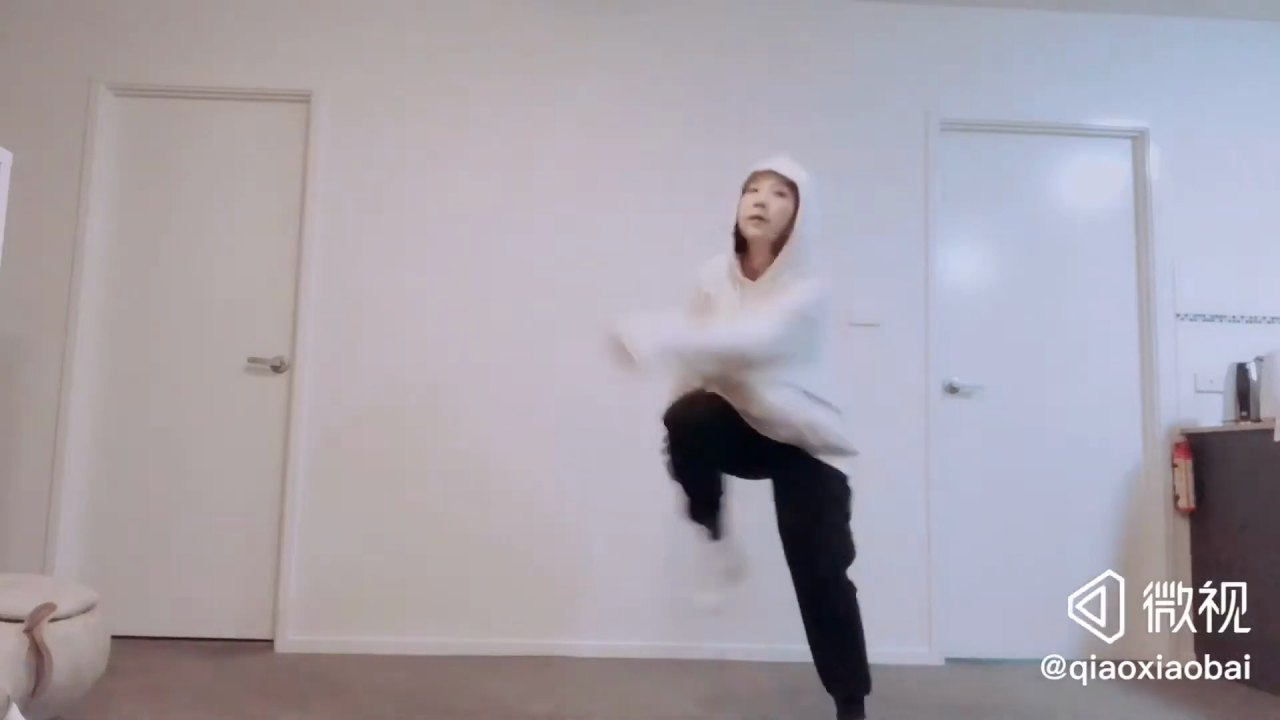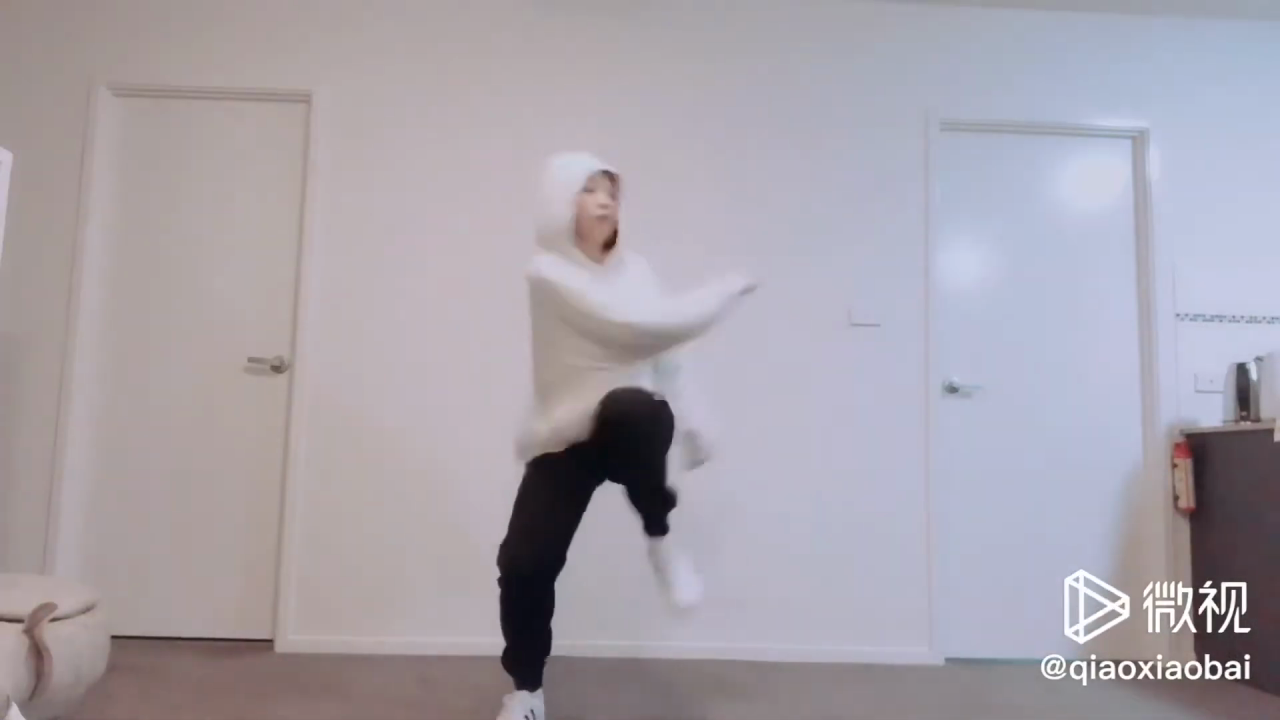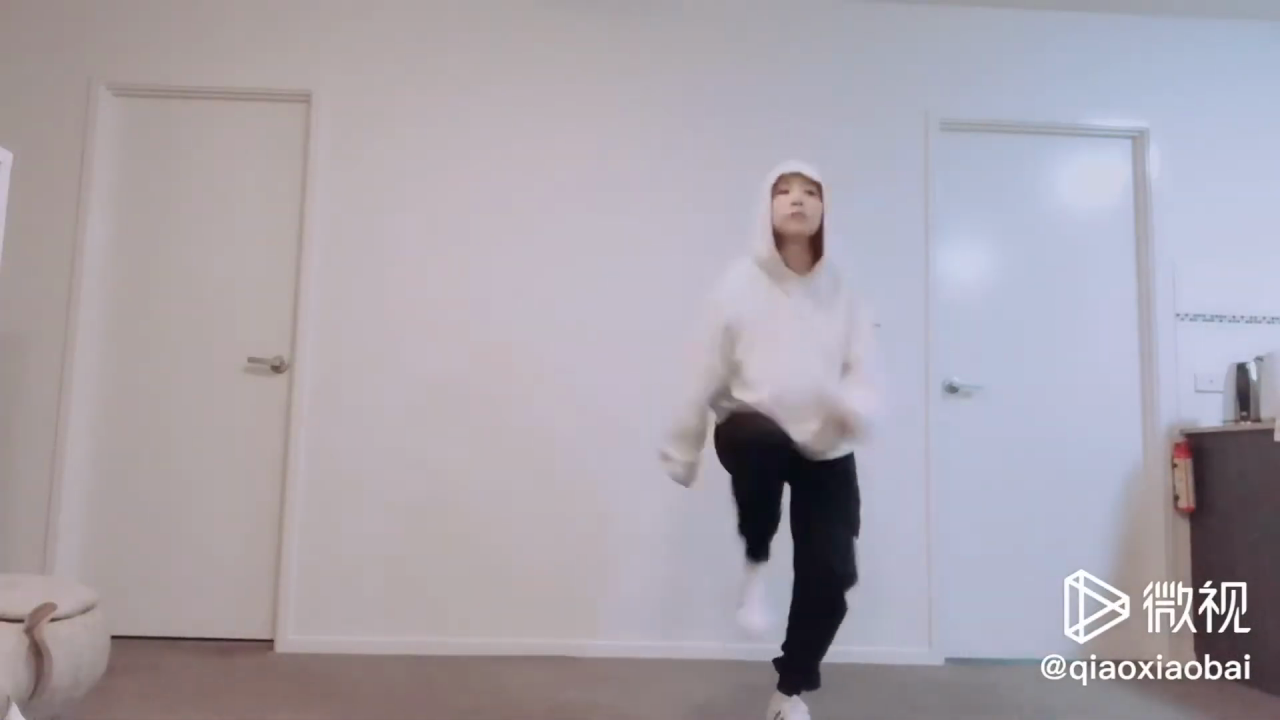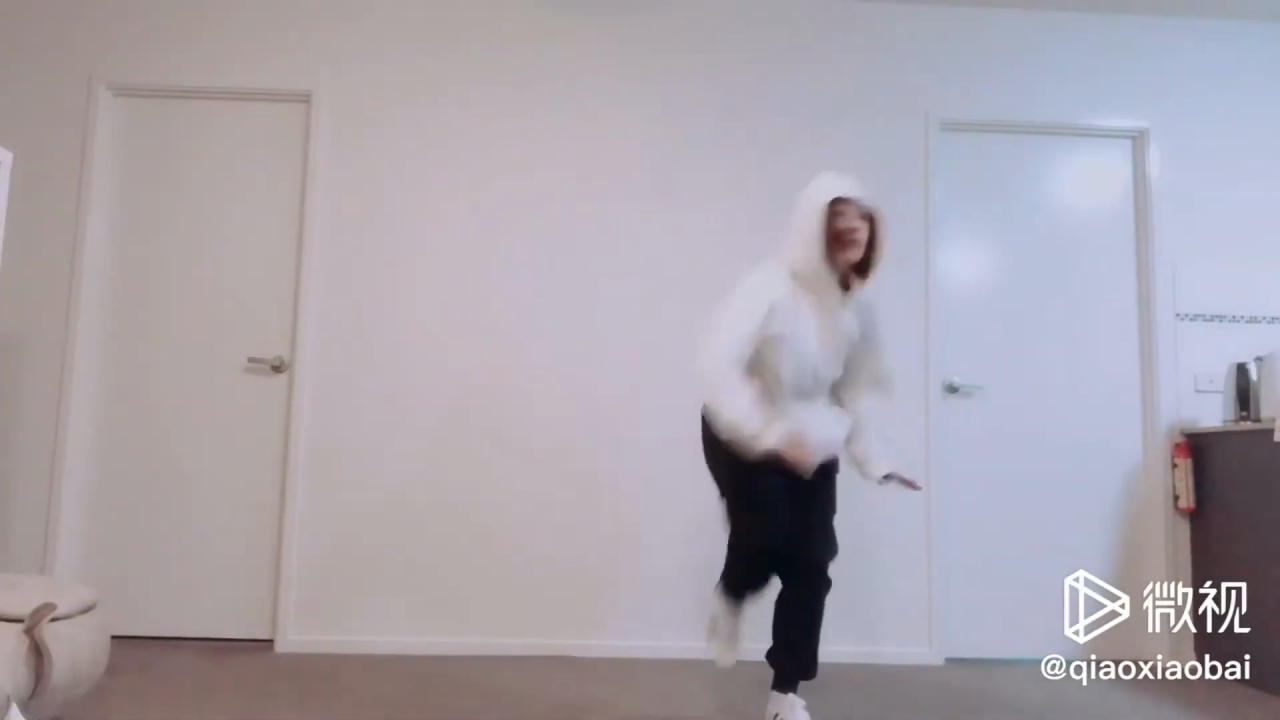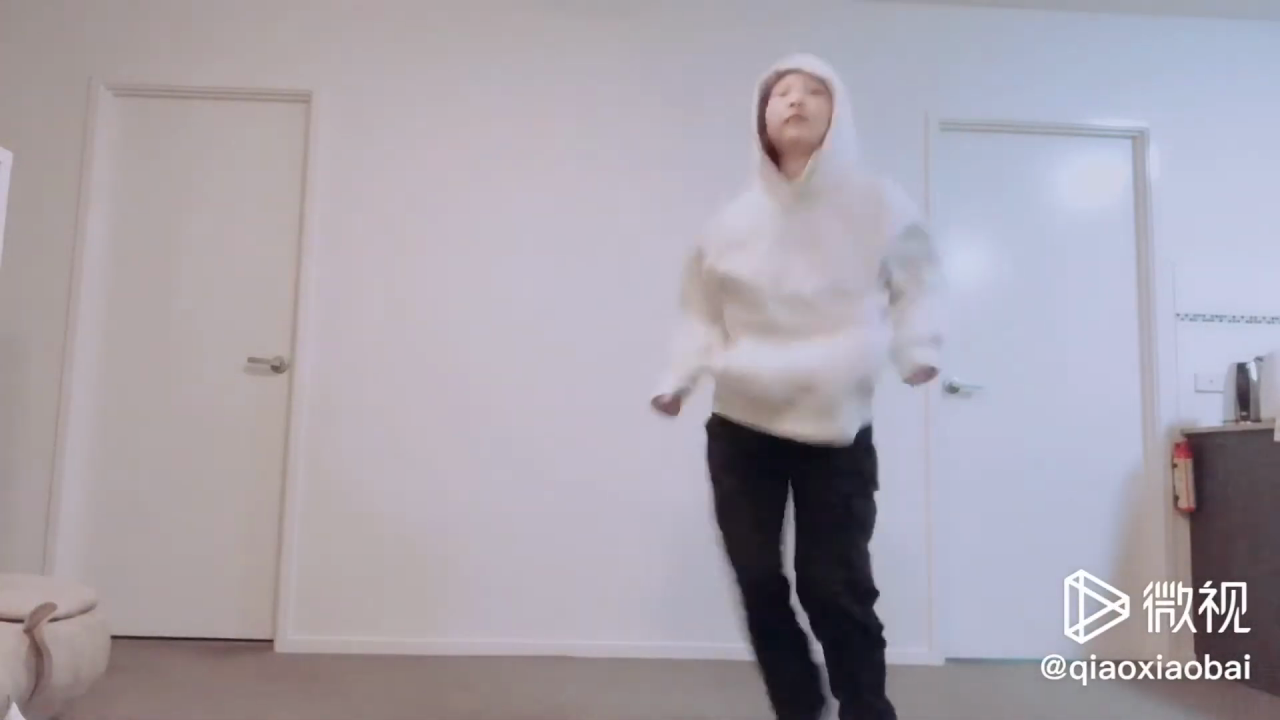
dt=1s
person 1, frame 1
left shoulder: (805, 290)
right shoulder: (714, 282)
left elbow: (750, 338)
left wrist: (649, 338)
left hip: (809, 446)
right hip: (729, 420)
left knee: (823, 582)
right knee: (686, 421)
right ankle: (717, 536)
person 1, frame 2
left shoulder: (633, 269)
right shoulder: (550, 273)
left elbow: (659, 350)
right elbow: (638, 326)
left wrist: (692, 421)
right wrist: (724, 291)
left hip: (635, 418)
right hip: (562, 439)
left knee: (631, 414)
right knee: (524, 565)
left ankle: (660, 537)
person 1, frame 3
left shoulder: (839, 293)
right shoulder: (738, 288)
left elbow: (861, 369)
right elbow: (705, 384)
left wrist: (856, 406)
right wrist: (680, 451)
left hip: (827, 451)
right hip: (750, 434)
left knee: (828, 581)
right knee: (758, 439)
right ankle: (754, 560)
person 1, frame 4
left shoulder: (859, 312)
right shoulder: (771, 288)
left elbow: (856, 393)
right elbow: (718, 364)
left wrist: (872, 460)
right wrist: (769, 432)
left hip: (813, 449)
right hip: (743, 437)
left knee: (809, 571)
right knee: (765, 532)
right ankle: (729, 598)
person 1, frame 5
left shoulder: (873, 202)
right shoulder: (730, 222)
left elbow: (917, 274)
right elbow: (701, 305)
left wrist: (917, 347)
right wrist: (678, 376)
left hip: (833, 427)
right hip: (741, 426)
left knee: (836, 589)
right knee: (757, 581)
